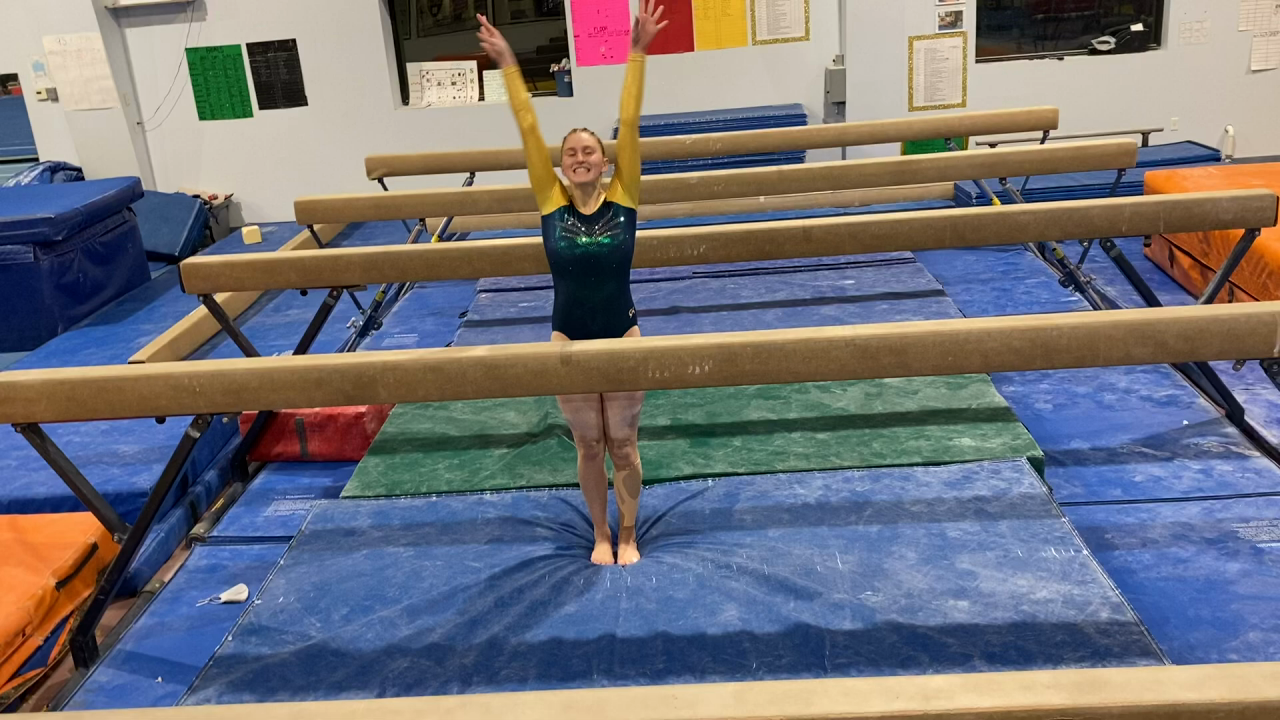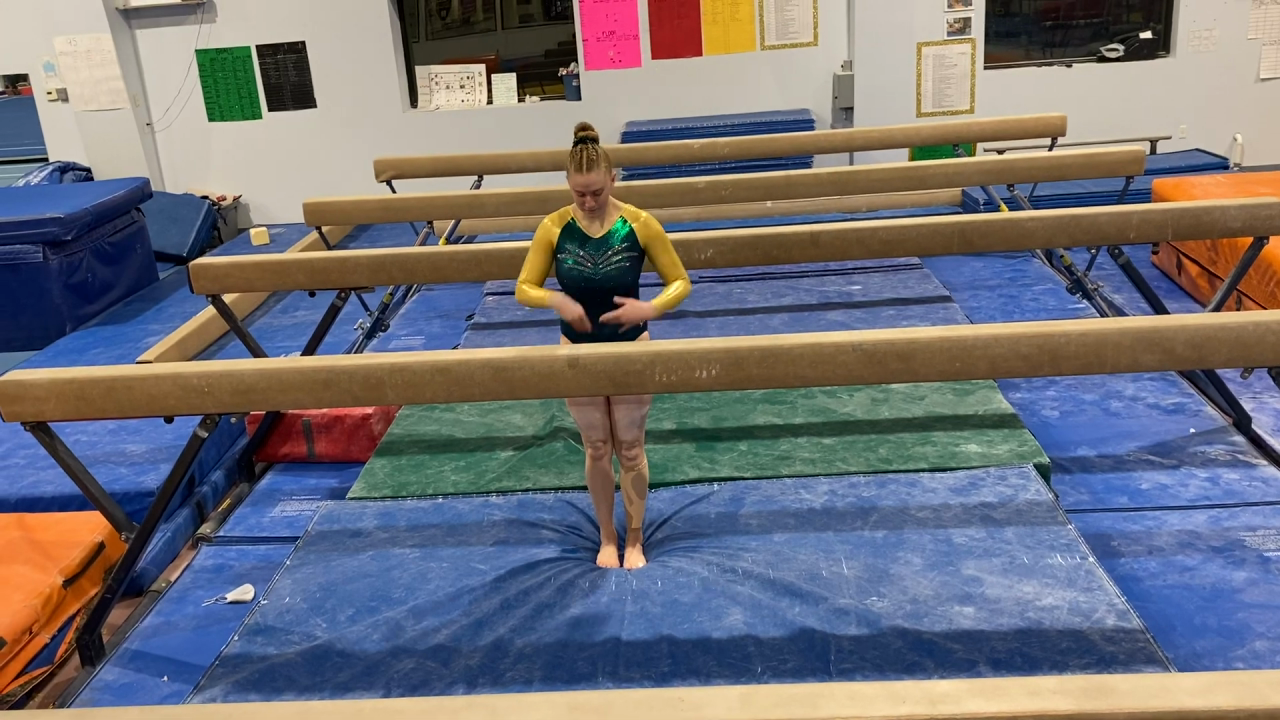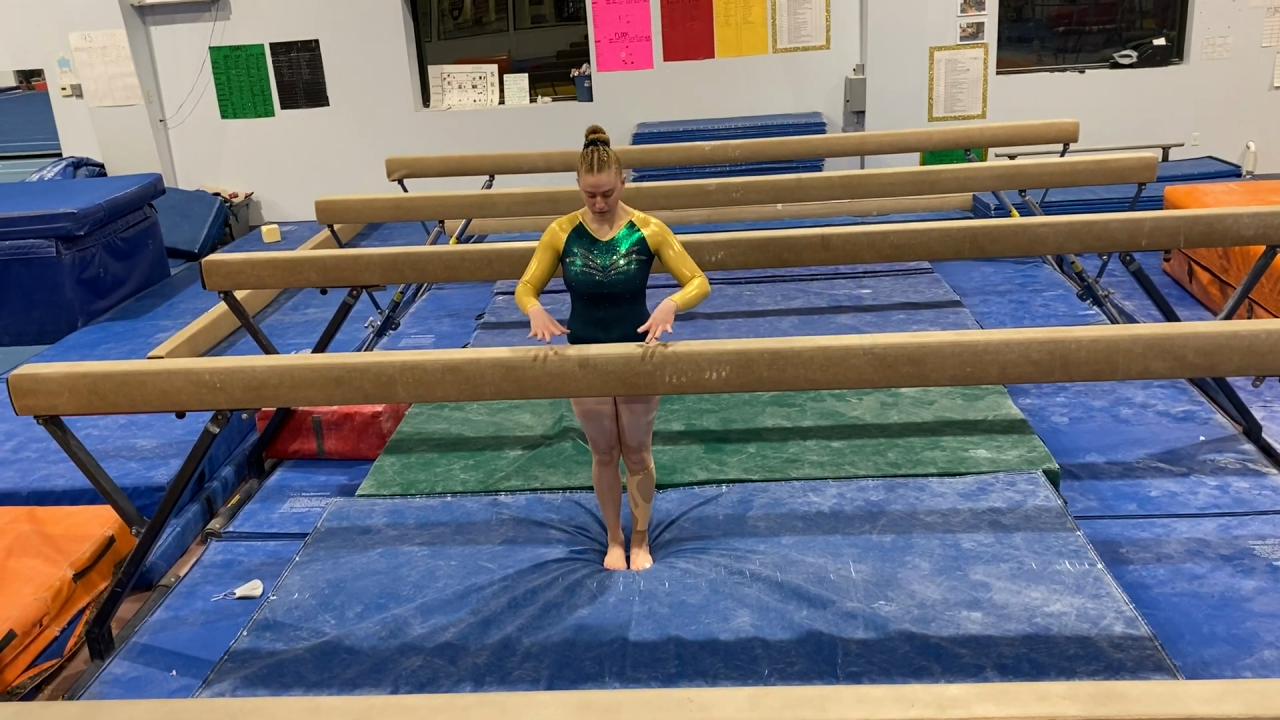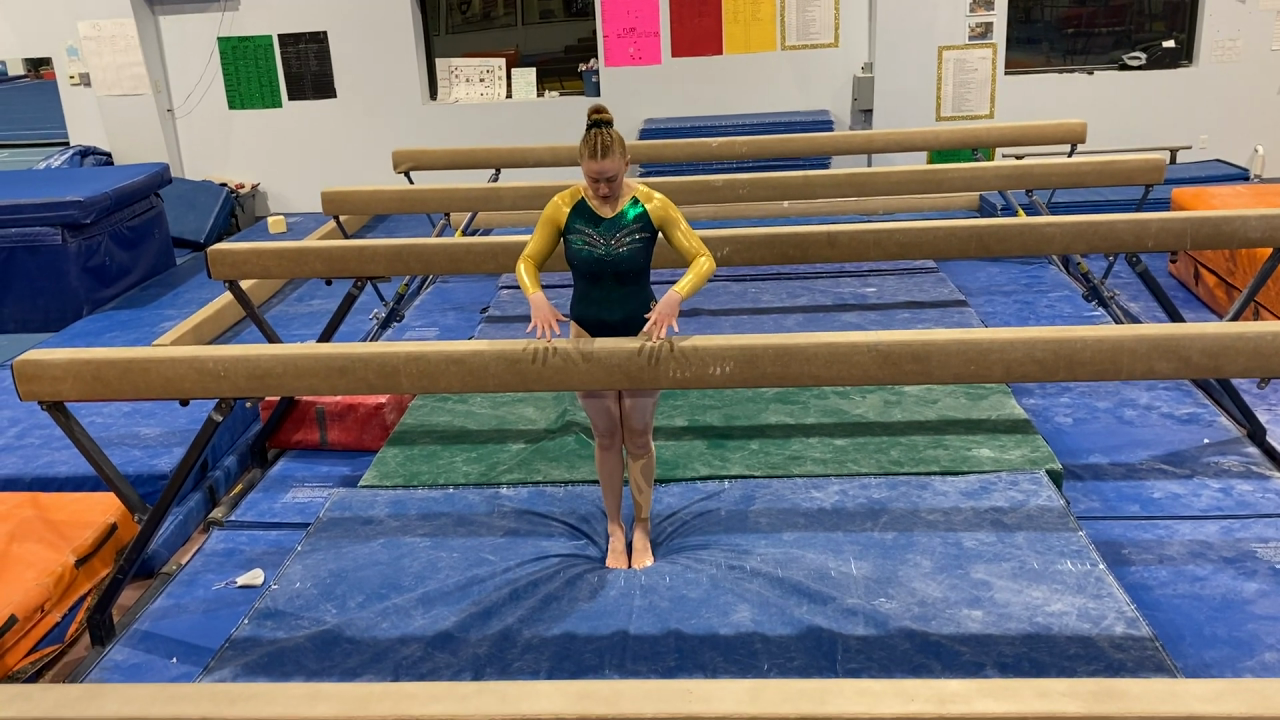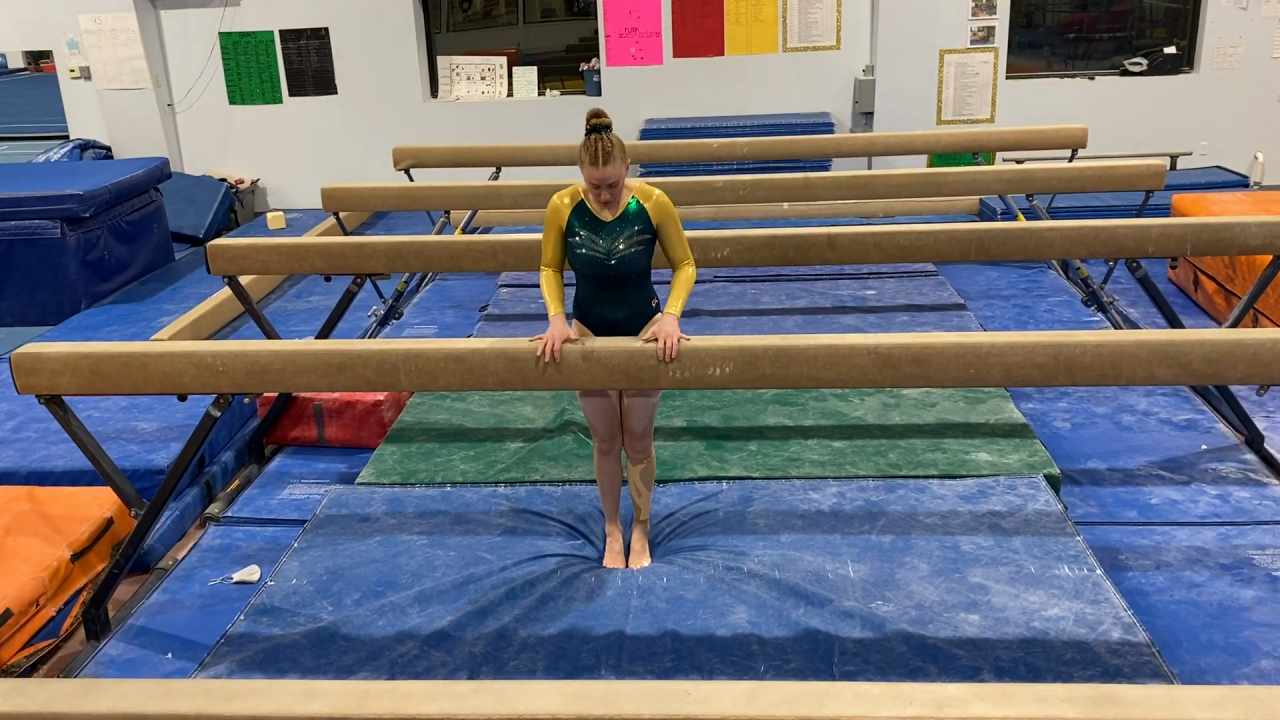
dt=0.7s
person 1, frame 1
left shoulder: (623, 201)
right shoulder: (551, 204)
left elbow: (631, 126)
right elbow: (529, 131)
left wrist: (637, 53)
right wrist: (507, 65)
left hip: (623, 345)
right hip: (567, 347)
left knee: (623, 447)
right knee: (589, 448)
left ankle: (627, 535)
right ankle: (601, 535)
person 1, frame 2
left shoulder: (641, 225)
right shoulder: (553, 228)
left elbow: (680, 282)
right elbow: (523, 288)
left wrist: (650, 308)
right wrist: (557, 301)
left hip: (630, 348)
right hip: (578, 352)
left knee: (631, 448)
right knee: (597, 449)
left ankle: (634, 538)
right ankle: (607, 537)
person 1, frame 3
left shoulder: (649, 231)
right shoulder: (561, 233)
left elbow: (699, 283)
right elbow: (525, 288)
left wrist: (670, 304)
right wrist: (536, 311)
left knee: (637, 453)
right knee: (603, 454)
left ankle: (640, 538)
right ankle: (614, 538)
person 1, frame 4
left shoulder: (653, 206)
right shoulder: (563, 207)
left elbow: (703, 260)
right elbow: (527, 261)
left wrist: (675, 296)
right wrist: (536, 297)
left hip: (642, 334)
right hip: (587, 337)
left knee: (638, 438)
right knee: (606, 438)
left ankle: (642, 526)
right ankle: (615, 529)
person 1, frame 5
left shoulder: (654, 204)
right shoulder: (561, 208)
left elbow: (684, 266)
right elbow: (550, 270)
left wrist: (670, 316)
right wrist: (556, 318)
left hip: (644, 334)
right hip: (589, 336)
left knee: (638, 440)
right knee: (604, 442)
left ankle: (641, 528)
right ankle: (613, 530)
